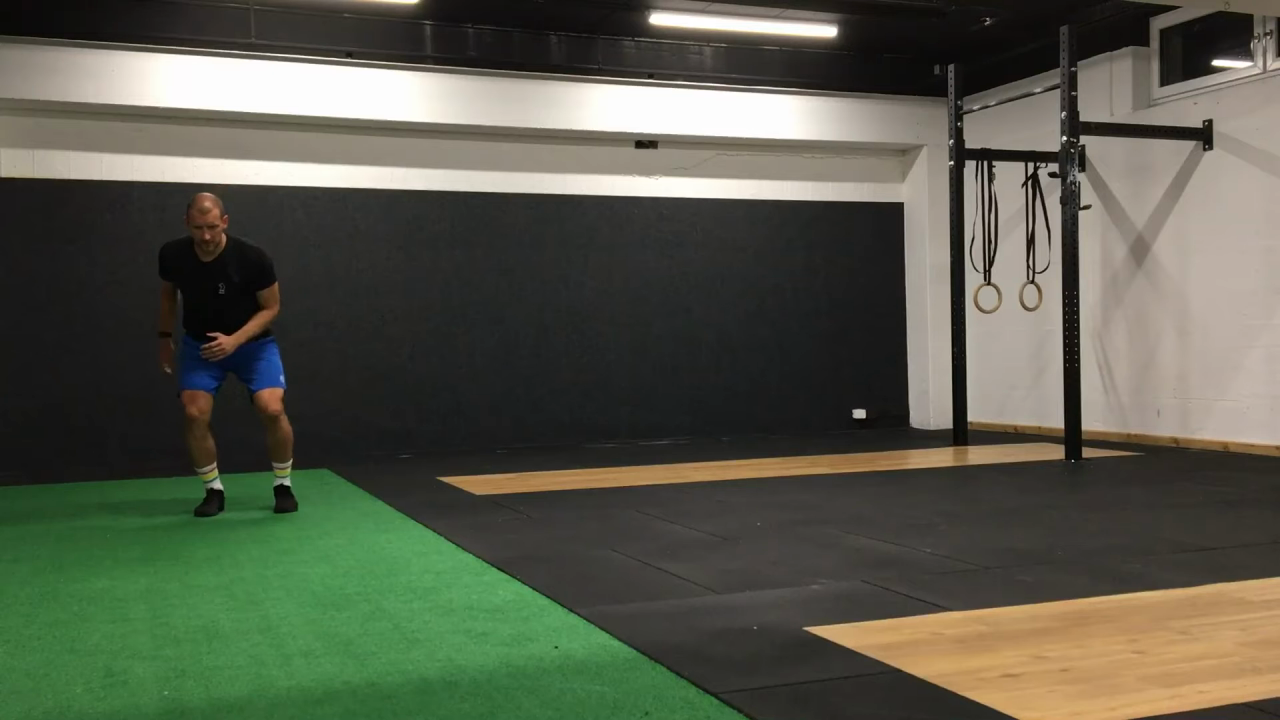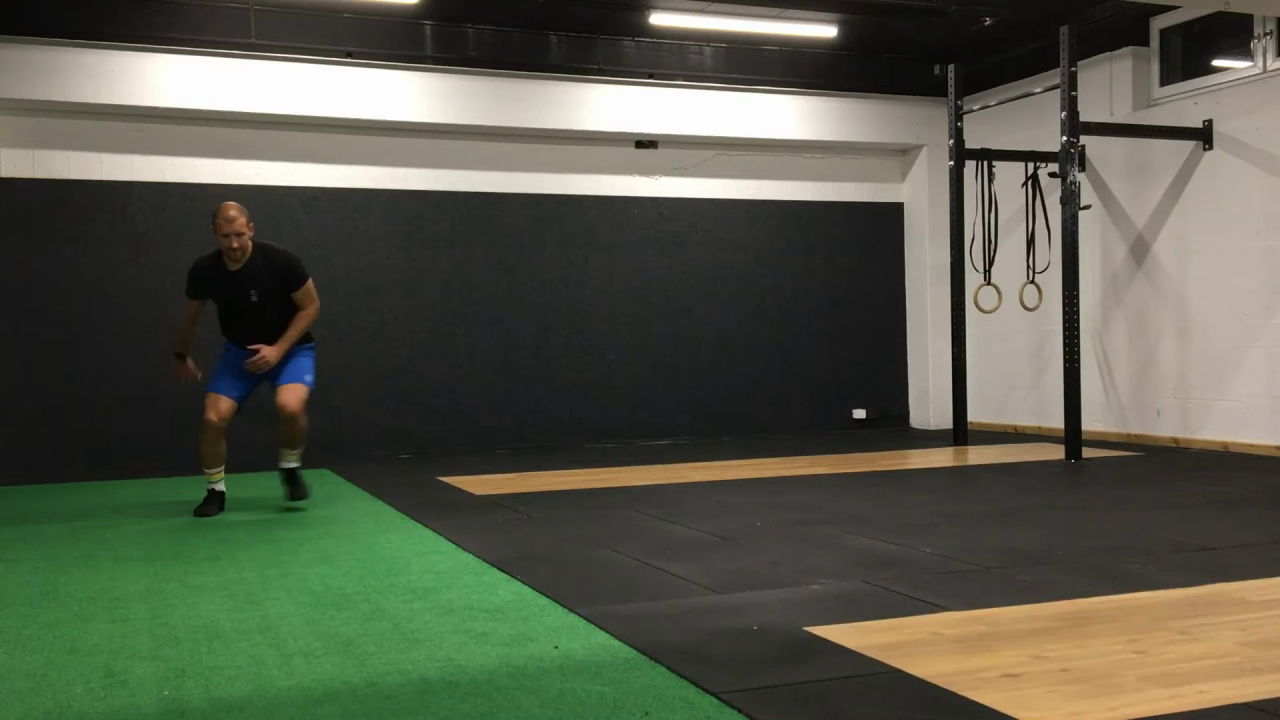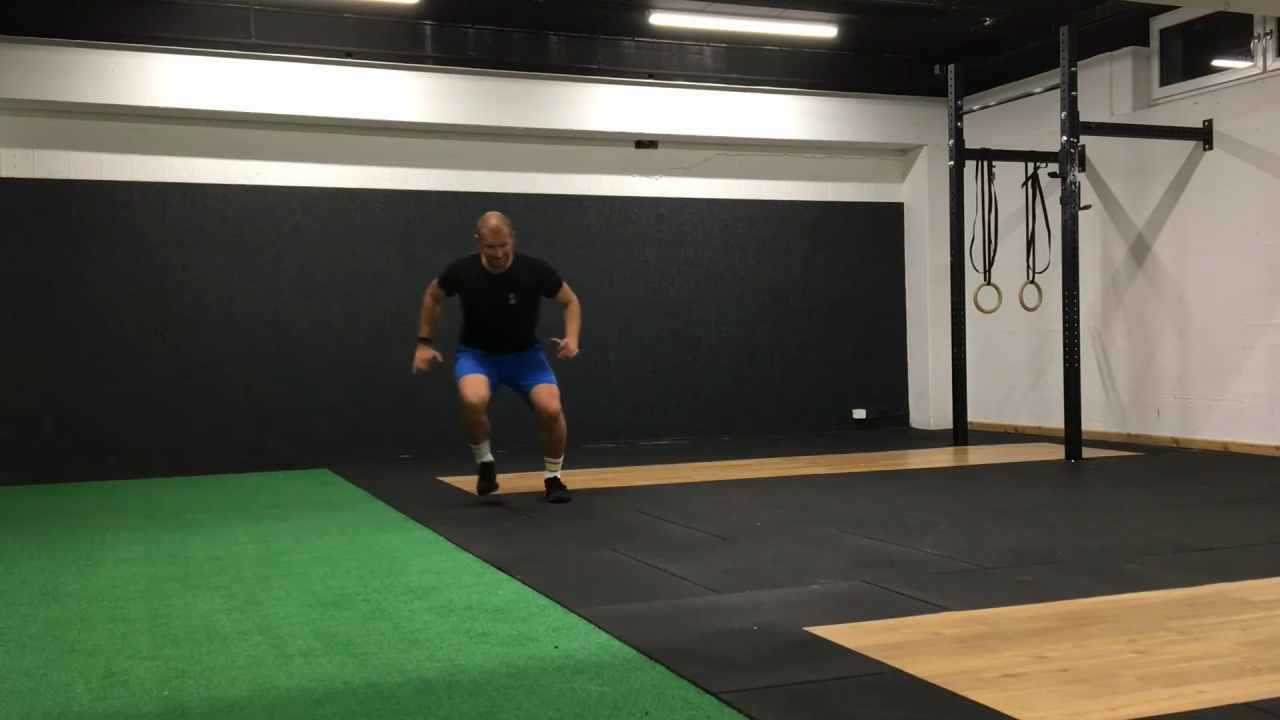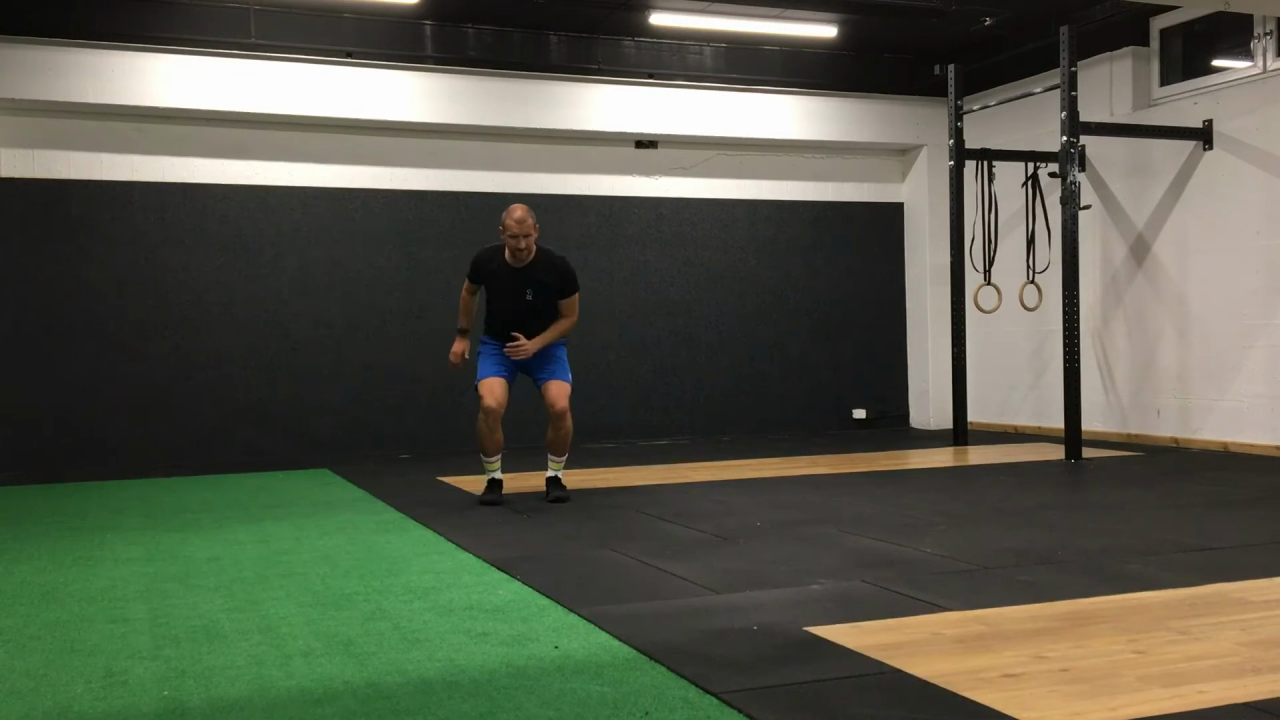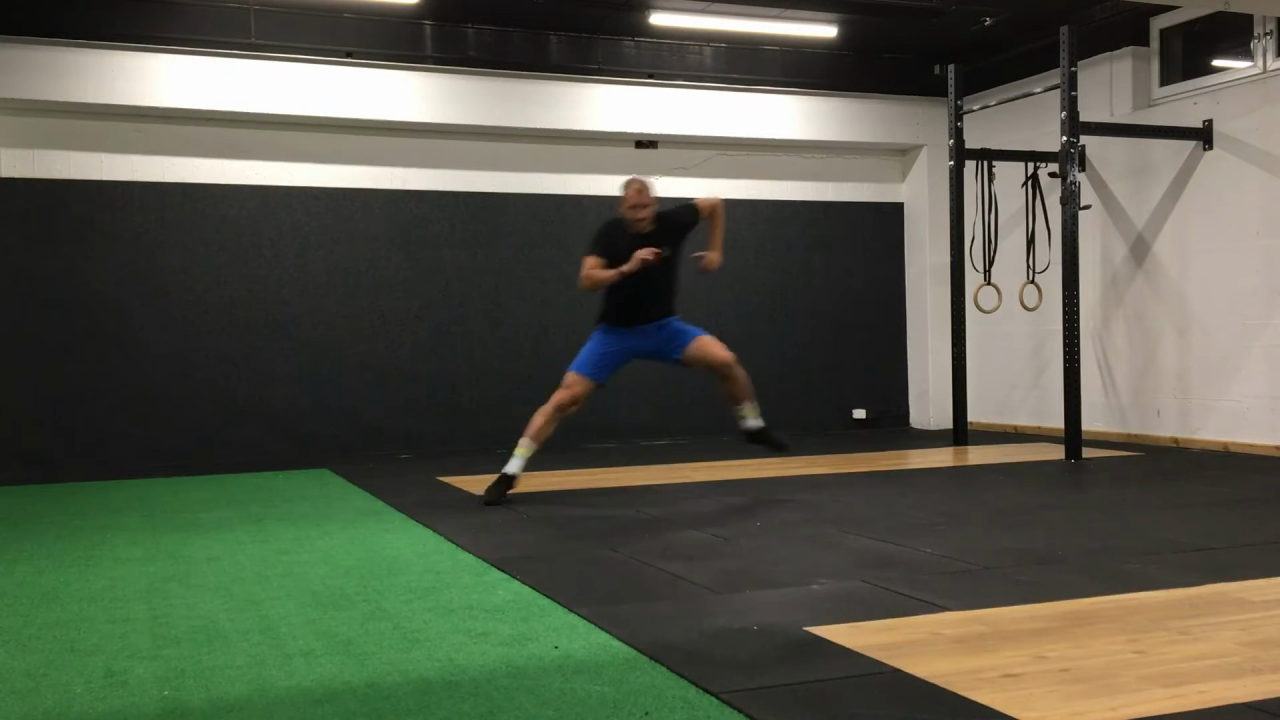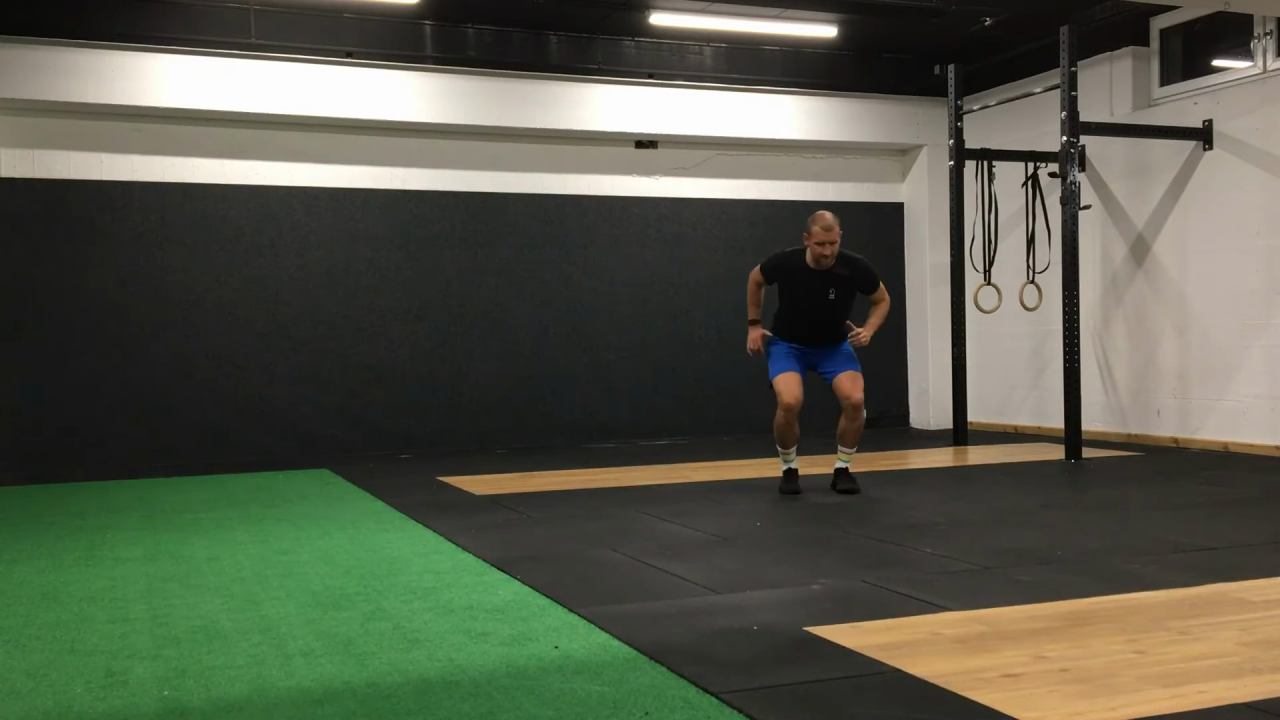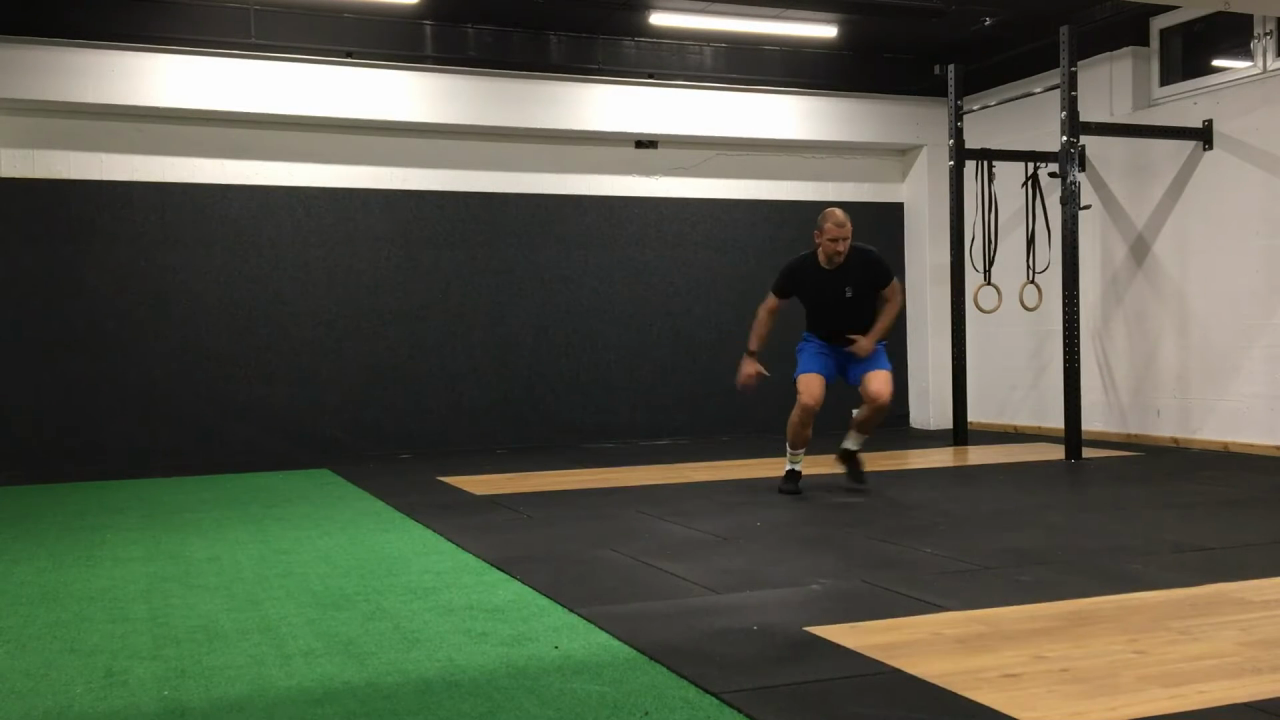
dt=0.7s
person 1, frame 1
left shoulder: (253, 258)
right shoulder: (172, 254)
left elbow: (271, 307)
right elbow: (168, 293)
left wrist: (234, 341)
right wrist: (165, 338)
left hip: (253, 343)
right hip: (199, 343)
left knee: (272, 409)
right knee: (195, 414)
left ankle: (283, 486)
right ankle: (214, 490)
person 1, frame 2
left shoulder: (281, 261)
right shoulder: (203, 271)
left elbow: (310, 306)
right elbow: (190, 316)
left wrist: (279, 349)
right wrist: (181, 356)
left hip: (290, 349)
right hip: (240, 351)
left knee: (290, 407)
right knee: (212, 419)
left ankle: (289, 467)
right ankle: (215, 490)
person 1, frame 3
left shoulder: (536, 270)
right shoulder: (462, 270)
left elbow: (570, 301)
right elbow: (432, 296)
left wrist: (571, 338)
right wrist: (424, 342)
left hip: (524, 354)
right hip: (477, 353)
left knee: (551, 409)
right knee: (474, 401)
left ankle: (553, 477)
right ankle: (486, 465)
person 1, frame 4
left shoulder: (558, 267)
right shoulder: (485, 260)
left elbow: (569, 316)
right elbow: (469, 292)
left wrist: (535, 345)
right wrist: (462, 335)
left hip: (544, 344)
right hip: (496, 344)
left knee: (559, 407)
right knee: (491, 406)
left ankle: (554, 477)
right ankle: (493, 479)
person 1, frame 5
left shoulder: (672, 221)
right shoulder: (609, 232)
left elbow: (714, 205)
right elbow: (587, 279)
left wrist: (715, 250)
right wrist: (627, 268)
left hip: (662, 325)
right hip: (615, 331)
left knee: (725, 362)
right knee: (566, 399)
left ankle: (752, 425)
right ankle: (511, 473)
person 1, frame 6
left shoulder: (856, 267)
right shoulder: (784, 262)
left elbow: (882, 300)
right elbow: (755, 279)
left wrist: (868, 330)
right wrist: (754, 325)
left hip: (834, 345)
right hip: (786, 344)
left knee: (854, 400)
right knee: (790, 403)
left ankle: (842, 469)
right ankle: (789, 469)
person 1, frame 7
left shoulder: (865, 260)
right shoulder: (797, 269)
left elbow: (894, 299)
right elbow: (768, 309)
left wrist: (873, 338)
right wrist: (750, 356)
left hip: (864, 346)
right hip: (818, 344)
left knee: (880, 399)
right knee: (808, 403)
left ankle: (850, 449)
right ankle: (792, 469)
